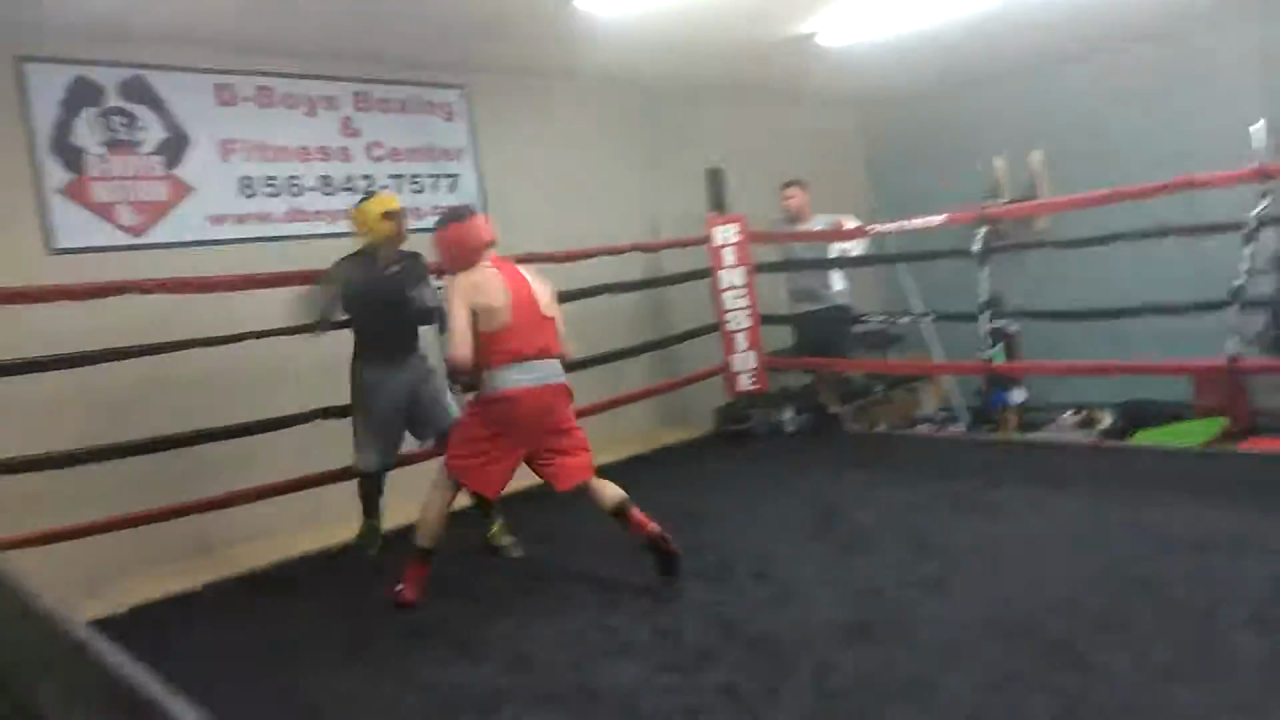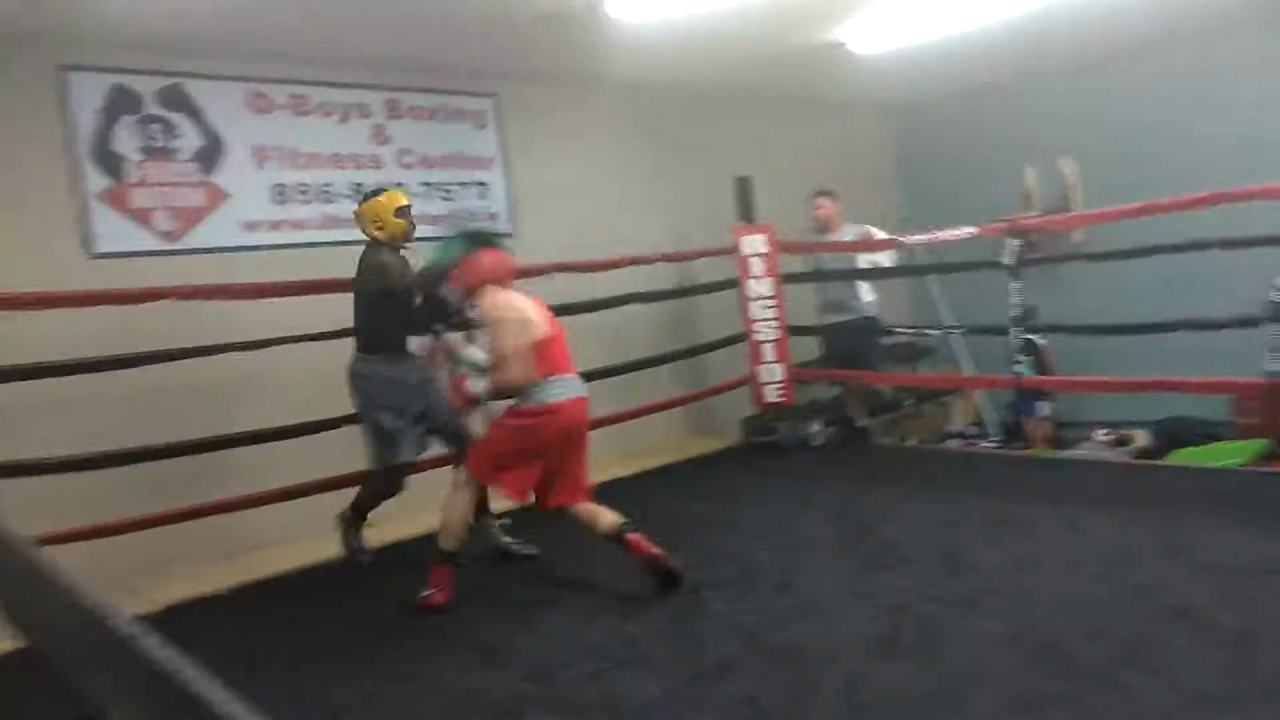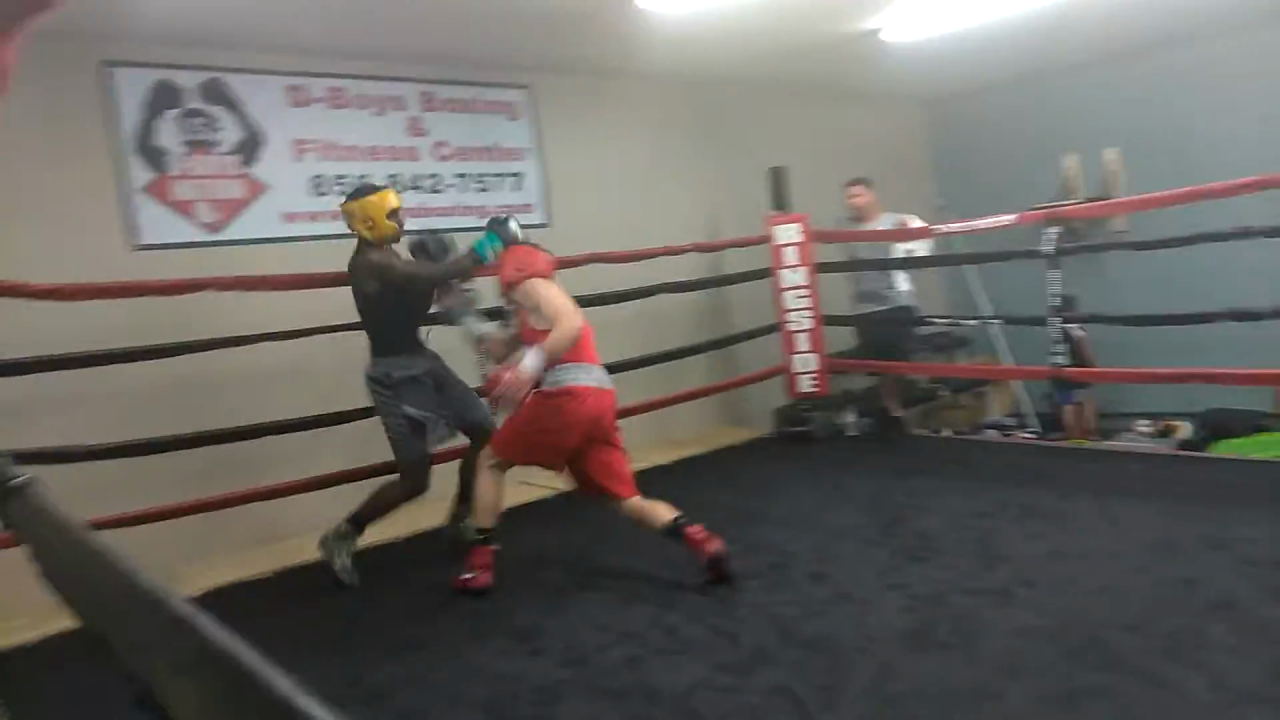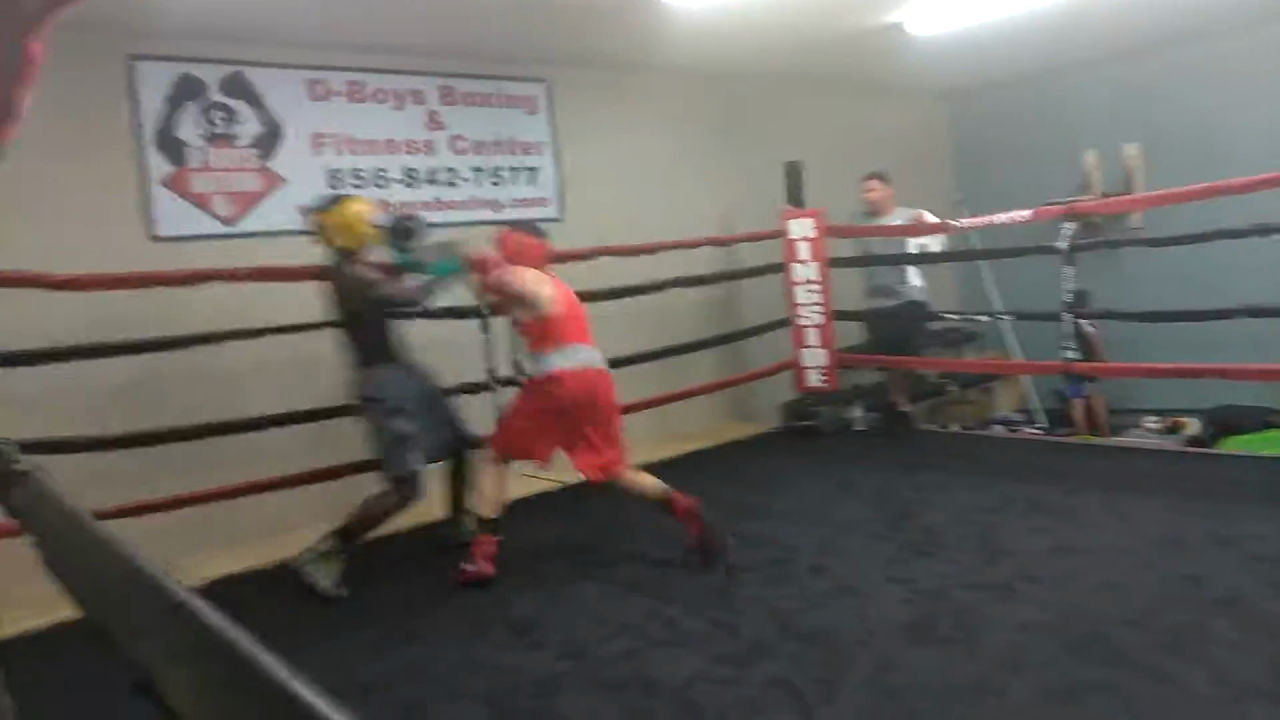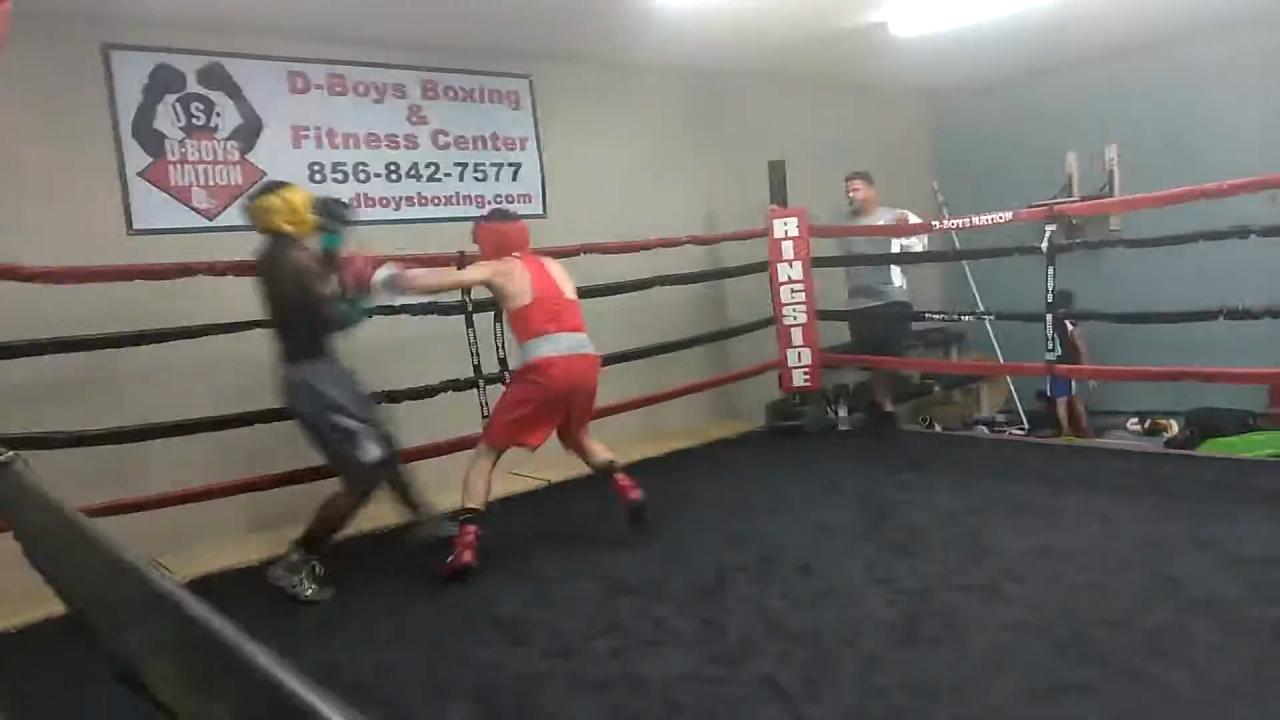
dt=0.1s
person 1, frame 1
left shoulder: (413, 263)
right shoulder: (351, 269)
left elbow: (427, 313)
right elbow: (320, 311)
left wrist: (433, 307)
left hip: (413, 365)
right hip: (373, 374)
right knee: (373, 468)
left ankle: (494, 524)
right ankle: (371, 525)
person 1, frame 2
left shoulder: (394, 261)
right shoulder: (380, 261)
right elbow: (419, 285)
left wrist: (436, 315)
left hip: (401, 365)
right hip: (378, 371)
left knee: (463, 445)
right knee: (395, 470)
left ankle: (489, 526)
right ankle: (353, 523)
person 1, frame 3
left shoulder: (384, 260)
right shoulder: (375, 263)
left elbow: (419, 301)
right elbow: (439, 275)
left wrist: (435, 272)
right wrist: (482, 250)
left hip: (417, 361)
right hip: (398, 370)
left knee: (484, 433)
right knee: (416, 479)
left ankle: (464, 520)
right ankle: (342, 538)
person 1, frame 4
left shoulder: (359, 268)
right shoulder: (353, 272)
left elbow: (398, 288)
right elbow: (409, 297)
left wrist: (406, 256)
right wrist: (441, 272)
left hip: (396, 372)
right hip: (386, 380)
left knee: (460, 444)
right knee: (404, 487)
left ankle: (462, 520)
right ankle: (322, 554)
person 1, frame 5
left shoulder: (279, 256)
right shoulder: (291, 260)
left elbow: (328, 284)
right elbow: (334, 317)
left wrist: (331, 242)
right wrist: (353, 307)
left hip: (316, 371)
right hip: (313, 377)
left knee: (380, 452)
right knee: (364, 475)
left ankle: (420, 515)
right ankle: (294, 563)
person 2, frame 1
left shoulder: (463, 286)
right shoulder: (537, 279)
left elbow: (459, 356)
left wrist: (480, 365)
left hip: (504, 398)
right hip: (551, 390)
left knee: (447, 481)
right knee: (585, 477)
left ankle: (413, 579)
right ankle: (645, 529)
person 2, frame 2
left shoulder: (493, 300)
right shoulder: (521, 300)
left elbow: (517, 376)
left wrist: (480, 390)
left hip: (545, 408)
right hip: (570, 403)
left knee: (468, 482)
right knee: (573, 501)
left ankle: (440, 582)
right ankle: (648, 552)
person 2, frame 3
left shoulder: (532, 289)
right shoulder: (544, 294)
left elbow: (571, 324)
right elbow: (504, 350)
left wrist: (531, 364)
left hip: (566, 396)
right hip: (599, 397)
left knee: (492, 463)
right knee: (626, 497)
left ankle: (480, 564)
right ankle: (702, 541)
person 2, frame 4
left shoulder: (517, 275)
right shoulder: (548, 282)
left hip: (557, 379)
right hip: (591, 378)
left knee: (494, 459)
right knee: (615, 472)
left ankle: (482, 555)
right ankle: (685, 510)
person 2, frame 5
left shoulder: (498, 269)
right shoulder: (554, 267)
left elbow: (437, 281)
left hip: (547, 367)
right hip: (585, 361)
left knee: (487, 452)
right knee: (575, 435)
left ankle: (466, 543)
right ankle: (625, 487)
person 3, frame 1
left shoulder: (833, 223)
right shoulder: (782, 230)
left elbow: (854, 251)
left hip: (832, 304)
right hip: (802, 309)
left knee: (836, 361)
left ankle: (838, 406)
right ankle: (830, 408)
person 3, frame 2
left shoulder: (863, 233)
left elbow: (885, 262)
left hip: (861, 315)
right hip: (830, 320)
left knee: (864, 372)
left ankle: (865, 419)
right ankle: (858, 421)
person 3, frame 3
left shoulder: (899, 222)
right shoulder: (847, 228)
left elbow: (922, 249)
left wrist: (910, 237)
left hip: (897, 306)
right hip: (865, 310)
left knee: (899, 364)
left ankle: (897, 411)
right ankle: (892, 412)
person 3, frame 4
left shoulder: (913, 217)
right shoulder: (860, 223)
left elbow: (935, 246)
left hip: (908, 301)
right hip: (875, 305)
left knee: (908, 358)
left ankle: (906, 406)
right ankle: (899, 407)
person 3, frame 5
left shoulder: (896, 217)
right shoulder: (843, 223)
left elbow: (918, 246)
left hip: (892, 301)
right hip: (859, 305)
left knee: (892, 358)
right ankle: (884, 406)
